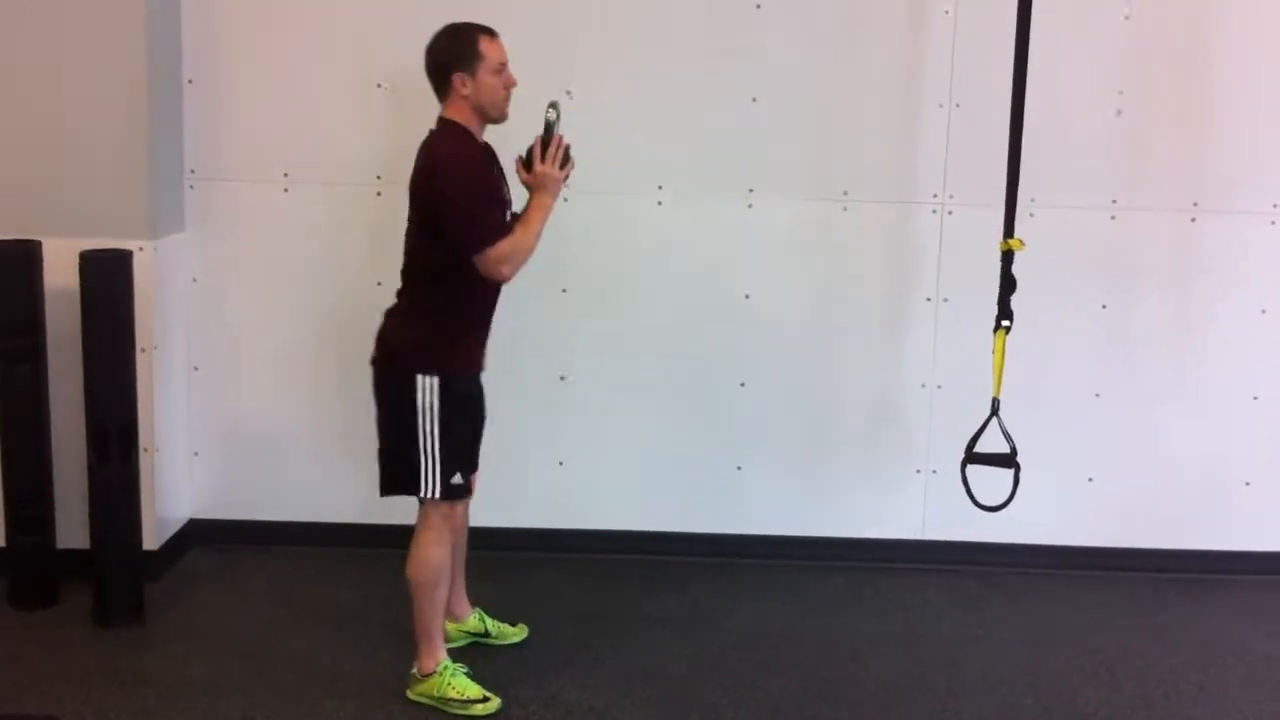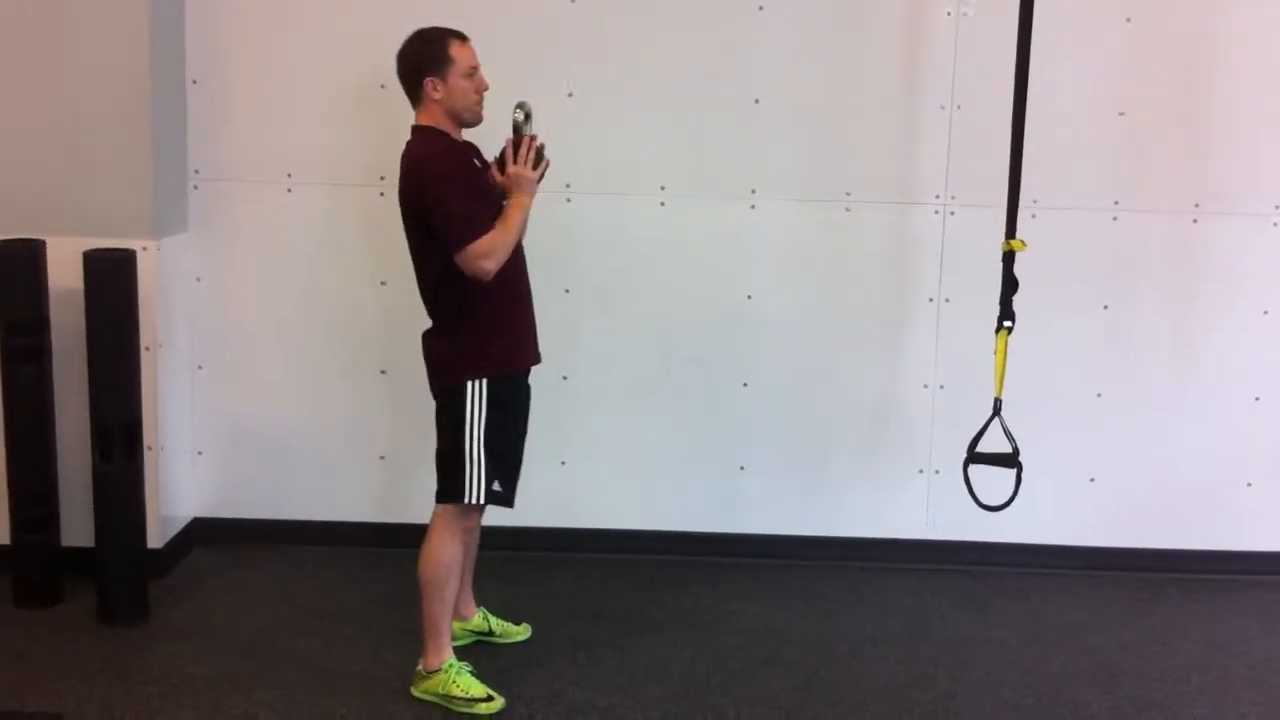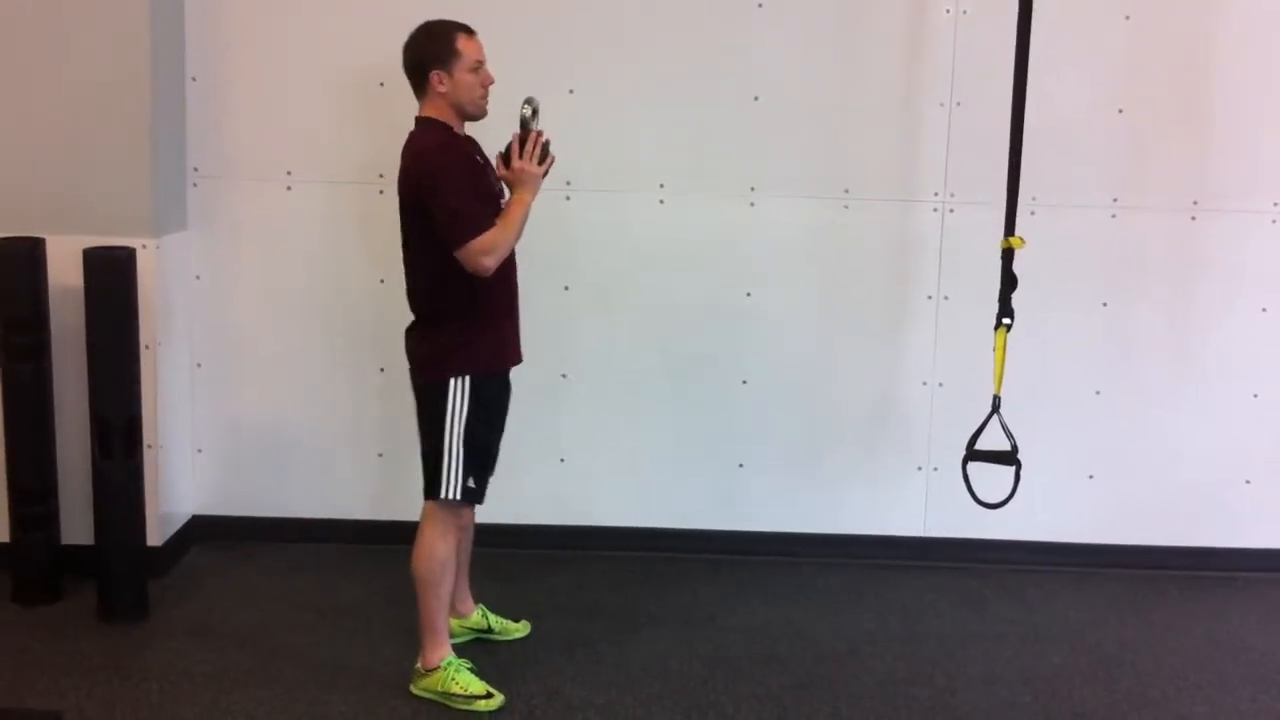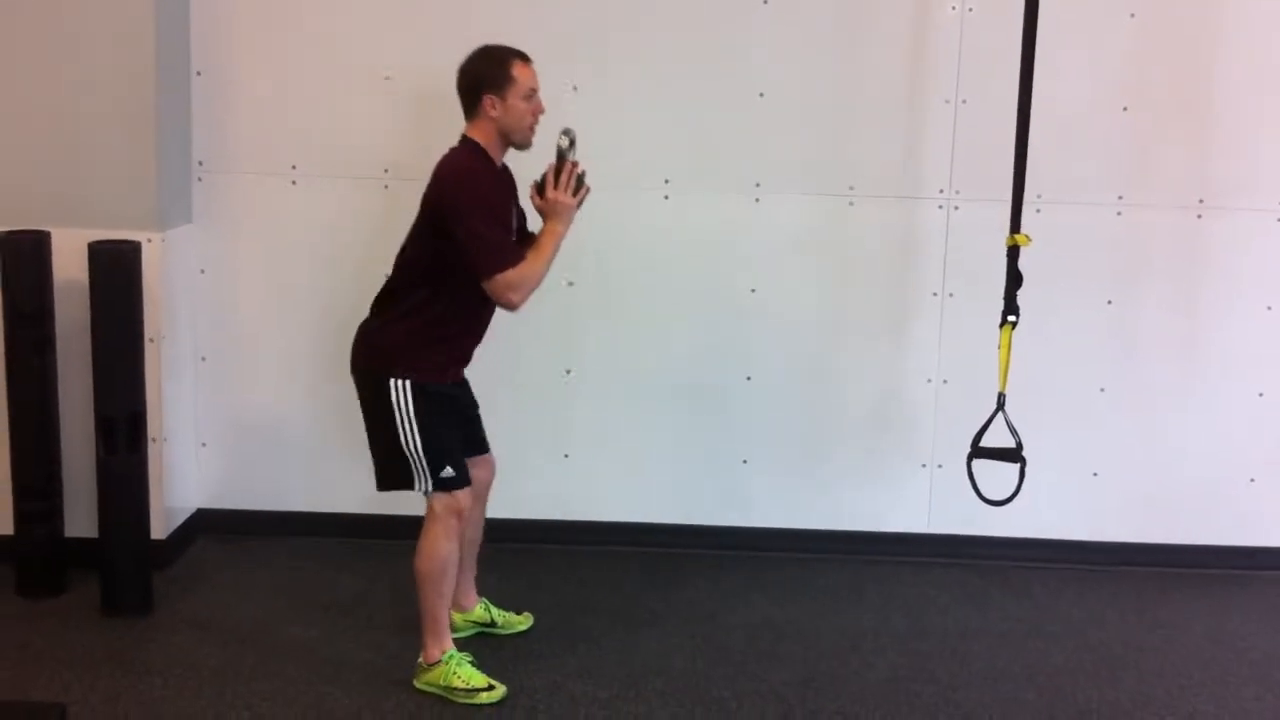
dt=0.5s
person 1, frame 1
left shoulder: (467, 150)
right shoulder: (454, 157)
left elbow: (491, 246)
right elbow: (501, 261)
left wrist: (532, 190)
right wrist: (545, 195)
left hip: (450, 354)
right hip: (423, 360)
left knee: (458, 495)
right knee: (440, 507)
left ankle: (458, 616)
person 1, frame 2
left shoulder: (456, 153)
right shoulder: (432, 161)
left elbow: (489, 238)
right elbow: (483, 259)
left wrist: (512, 189)
right wrist: (523, 194)
left hip: (495, 355)
right hip: (474, 362)
left knee: (473, 500)
right knee: (457, 506)
left ankle: (464, 613)
right ankle: (436, 665)
person 1, frame 3
left shoulder: (455, 147)
right shoulder: (434, 154)
left elbow: (485, 240)
right elbow: (482, 255)
left wrist: (513, 185)
right wrist: (525, 191)
left hip: (478, 354)
right hip: (455, 359)
left knee: (465, 493)
right knee: (448, 503)
left ankle: (461, 611)
right ankle: (433, 662)
person 1, frame 4
left shoulder: (492, 174)
right shoulder: (467, 178)
left elbow: (512, 263)
right elbow: (510, 289)
left wrist: (547, 219)
right wrist: (559, 223)
left hip: (435, 360)
right hip: (402, 364)
left knee: (478, 476)
right knee: (449, 502)
left ankle: (465, 605)
right ankle: (436, 657)
